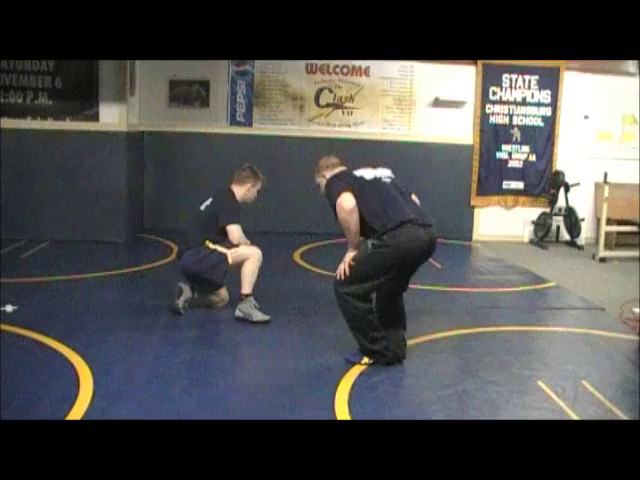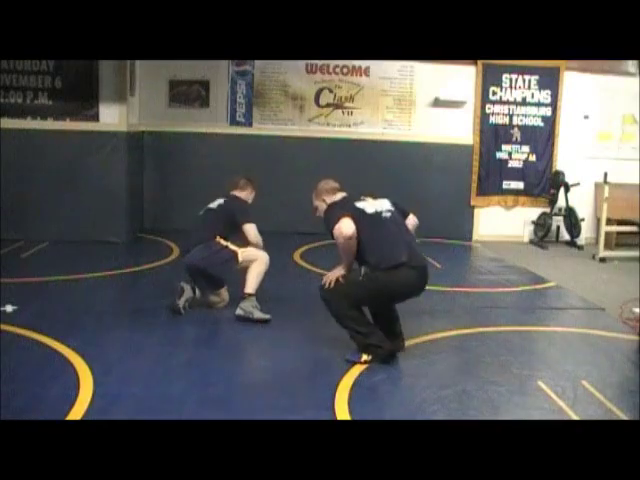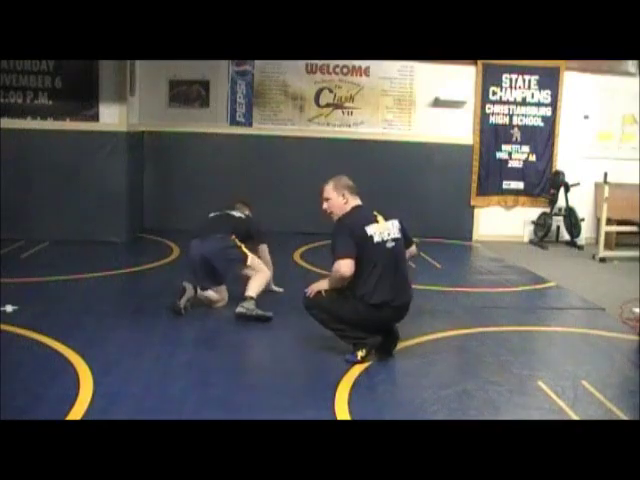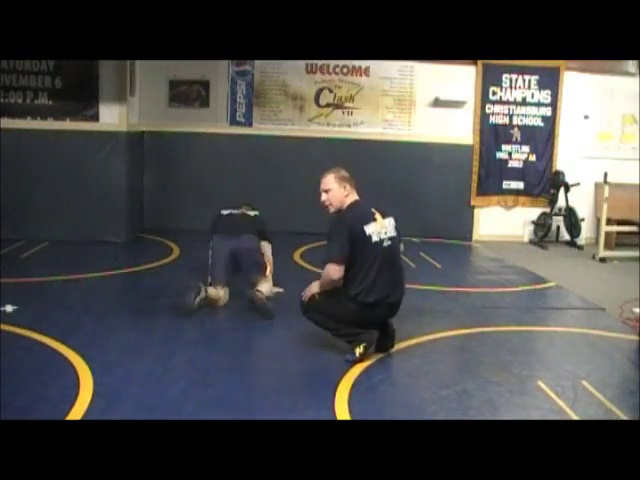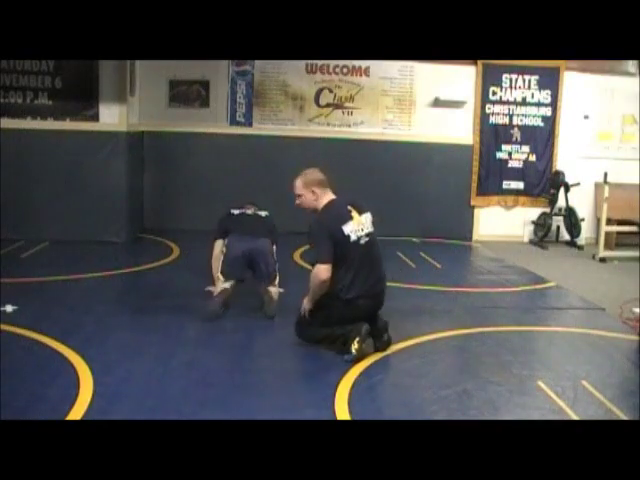
dt=0.3s
person 1, frame 1
left shoulder: (335, 182)
right shoulder: (378, 173)
left elbow: (347, 205)
right elbow: (414, 200)
left wrist: (353, 249)
left hip: (397, 238)
right hip: (425, 235)
left knee: (348, 286)
right knee: (389, 289)
left ankle: (377, 350)
right ankle: (395, 345)
person 1, frame 2
left shoulder: (334, 209)
right shoulder: (379, 201)
left elbow: (347, 231)
right elbow: (412, 220)
left wrist: (344, 266)
left hip: (391, 274)
right hip: (418, 273)
left knee: (331, 291)
right knee: (376, 288)
left ankle: (373, 347)
right ankle: (392, 340)
person 1, frame 3
left shoulder: (345, 224)
right shoulder: (390, 218)
left elbow: (345, 270)
right elbow: (412, 250)
left wrist: (328, 283)
left hip: (374, 307)
right hip: (401, 306)
left knee: (314, 298)
left ankle: (364, 341)
right ankle: (387, 334)
person 1, frame 4
left shoulder: (342, 221)
right shoulder: (384, 214)
left elbow: (334, 274)
right elbow: (398, 248)
left wrist: (319, 286)
left hip: (366, 304)
right hip: (393, 302)
left knee: (309, 302)
left ankle: (361, 337)
right ankle: (382, 329)
person 1, frame 5
left shoulder: (321, 223)
right shoulder: (358, 209)
left elbow: (322, 275)
left wrist: (309, 300)
left hip: (351, 300)
right hip: (376, 295)
left knee: (304, 325)
left ankle: (352, 335)
right ankle: (374, 326)
person 2, frame 1
left shoulder: (221, 198)
right shoulder: (228, 201)
right elbow: (236, 239)
right wrist: (248, 245)
left hip: (192, 261)
right hip: (198, 257)
left knee: (222, 299)
right knee: (254, 254)
left ankle: (189, 294)
right ankle: (246, 304)
person 2, frame 2
left shoulder: (219, 204)
right shoulder: (240, 204)
right elbow: (254, 239)
right wrist: (257, 250)
left hip: (192, 259)
right hip: (208, 252)
left knee: (222, 300)
right knee: (262, 258)
left ankle: (190, 293)
right ankle: (247, 303)
person 2, frame 3
left shoulder: (212, 217)
right shoulder: (249, 221)
right elbow: (266, 258)
right wrist: (271, 283)
left hip: (195, 249)
right hip: (221, 244)
left knee: (220, 299)
right knee: (263, 272)
left ankle: (192, 291)
right ankle: (248, 304)
person 2, frame 4
left shoulder: (220, 216)
right shoulder: (259, 219)
left elbow: (214, 250)
right elbow: (268, 255)
left wrist: (214, 281)
right wrist: (270, 286)
left hip: (220, 243)
right hip: (248, 244)
left knee: (221, 297)
right knee: (265, 284)
left ankle: (204, 292)
right ankle: (259, 294)
person 2, frame 5
left shoulder: (227, 216)
right shoulder: (267, 218)
left elbow: (216, 253)
right elbow: (272, 252)
left wrist: (217, 281)
right wrist: (274, 284)
left hip: (234, 244)
right hip: (263, 246)
left knee: (222, 285)
right knee: (273, 289)
left ankle: (223, 293)
right ankle: (269, 294)
